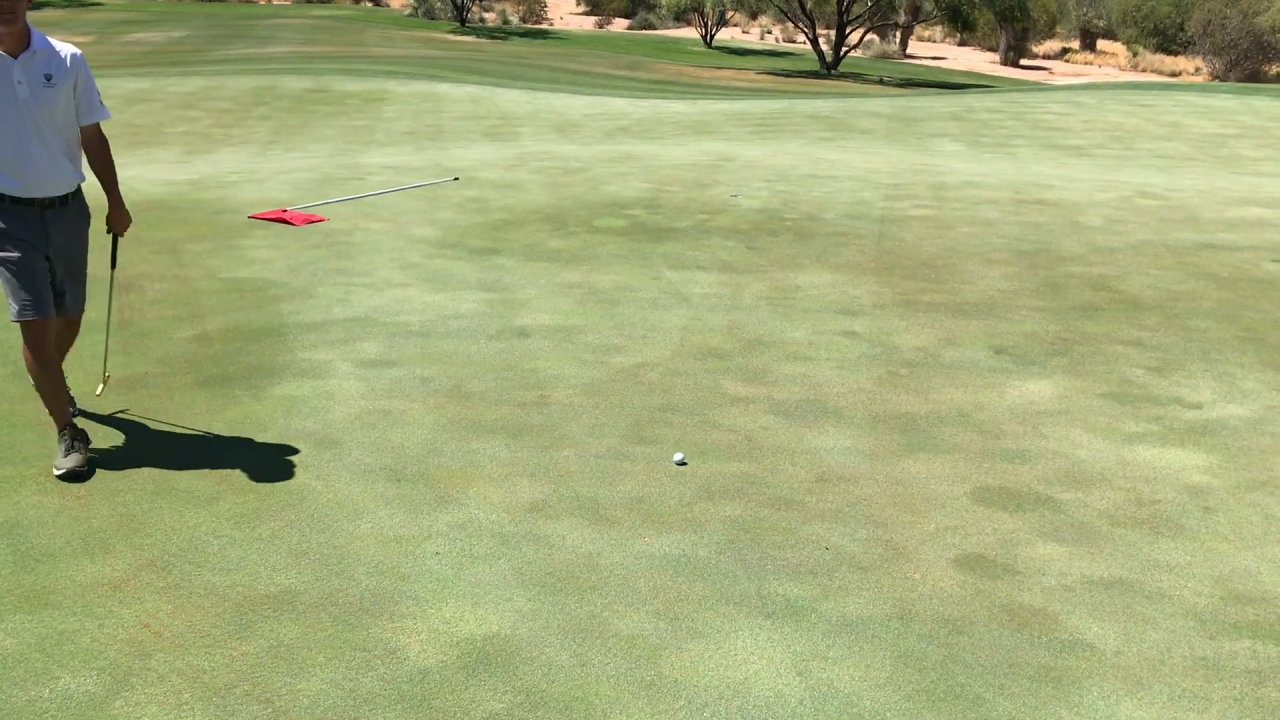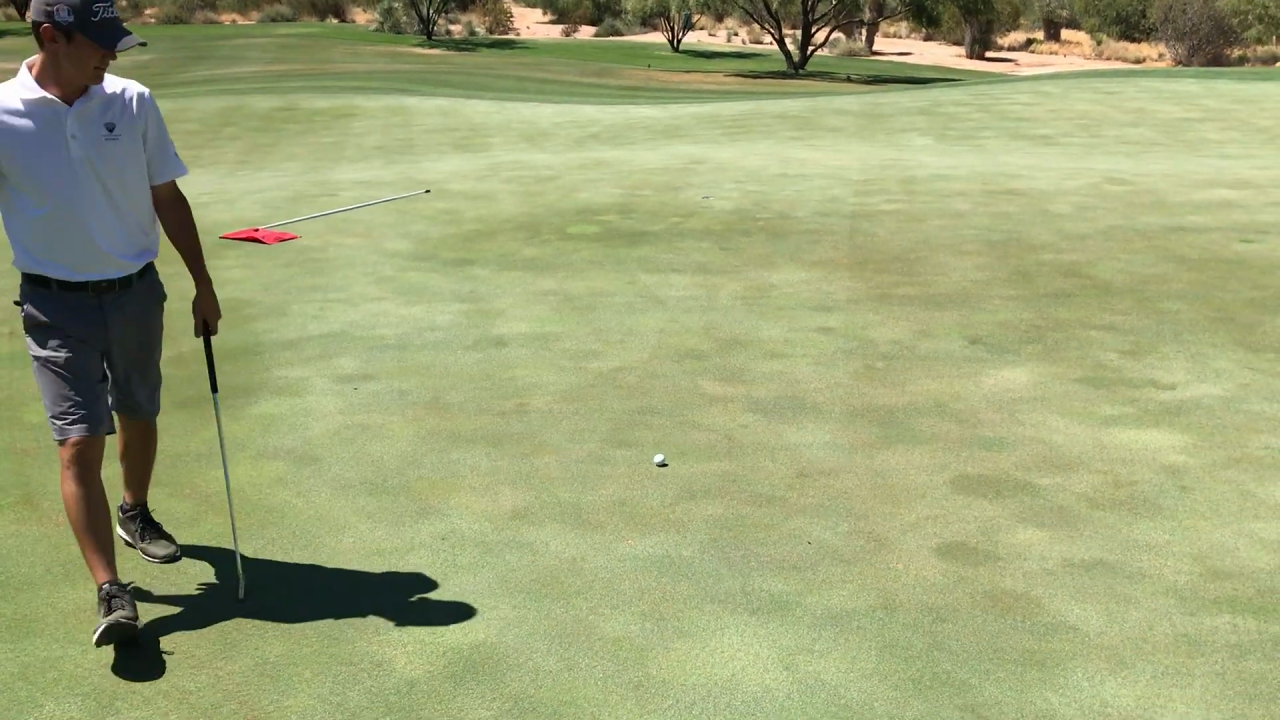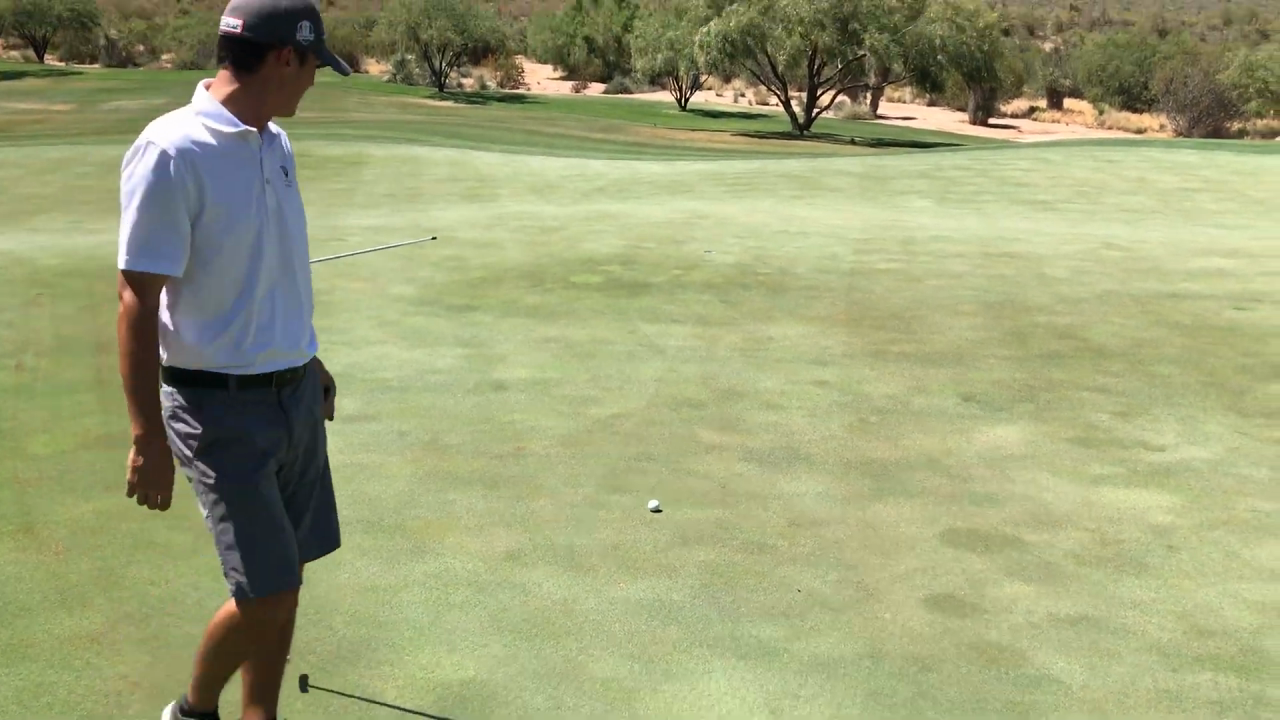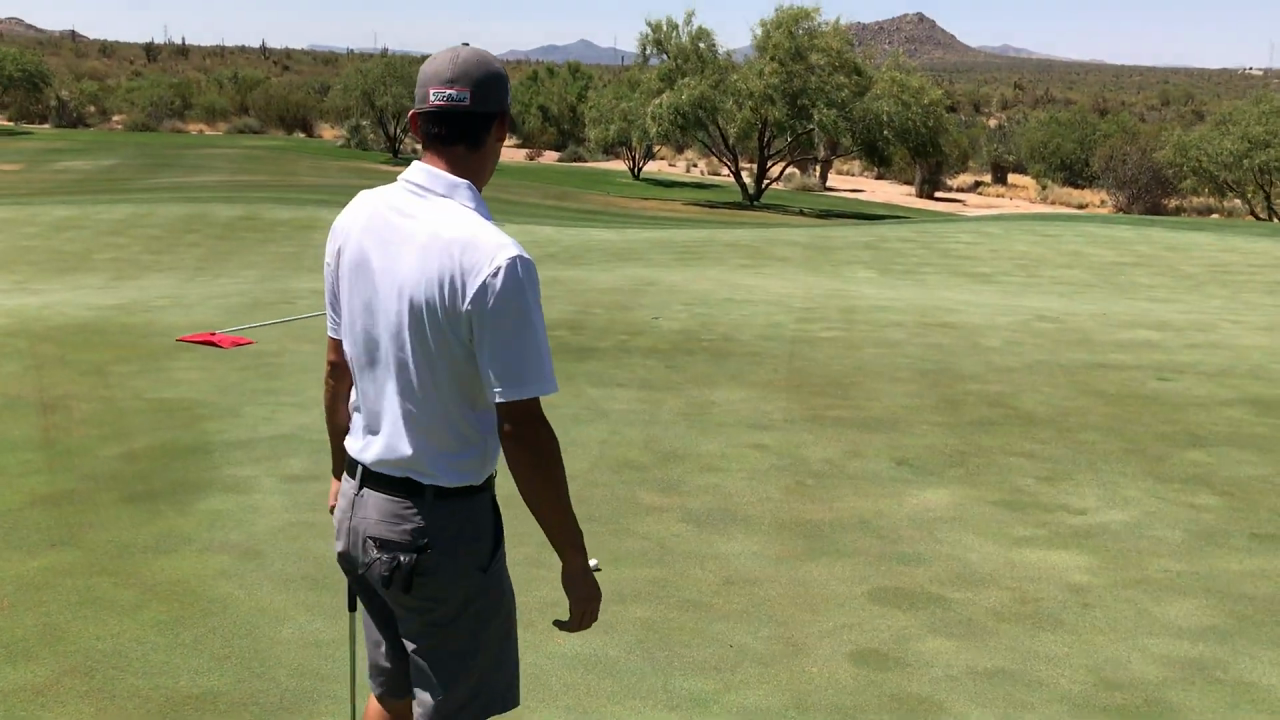
dt=1s
person 1, frame 1
left shoulder: (67, 59)
left elbow: (91, 136)
left wrist: (116, 201)
left hip: (67, 209)
left knee: (68, 315)
left ankle: (50, 382)
right ankle: (70, 435)
person 1, frame 2
left shoulder: (134, 102)
left elbow: (168, 199)
left wrist: (204, 286)
left hip: (135, 294)
right hip: (56, 307)
left knee: (138, 419)
right knee: (79, 449)
left ankle: (135, 512)
right ankle: (114, 595)
person 1, frame 3
left shoulder: (275, 145)
right shoulder: (170, 151)
right elbow: (138, 300)
left wrist: (306, 362)
right wrist: (146, 435)
left hip: (296, 394)
right hip: (218, 409)
left knee: (282, 582)
right knee: (266, 598)
person 1, frame 4
left shoulder: (356, 219)
right shoulder: (495, 258)
left elbow: (337, 368)
right elbow: (521, 432)
right wrist: (575, 562)
left hip: (363, 505)
right hip: (445, 525)
